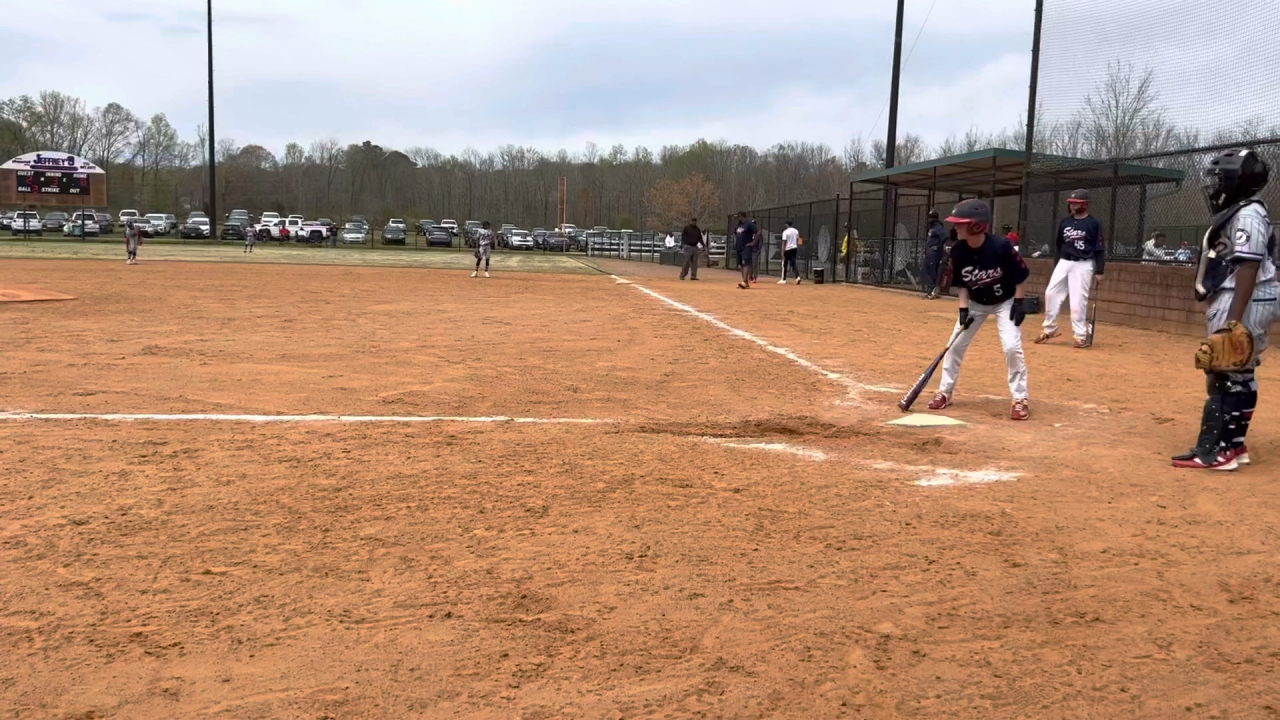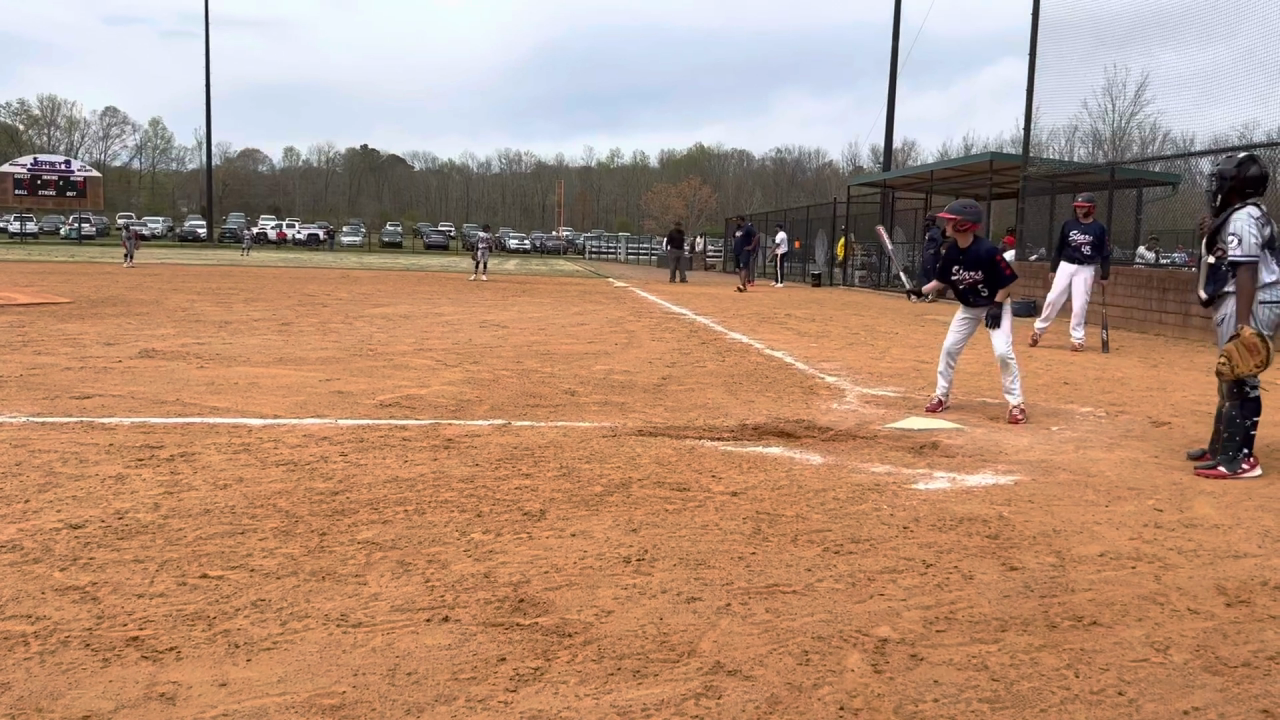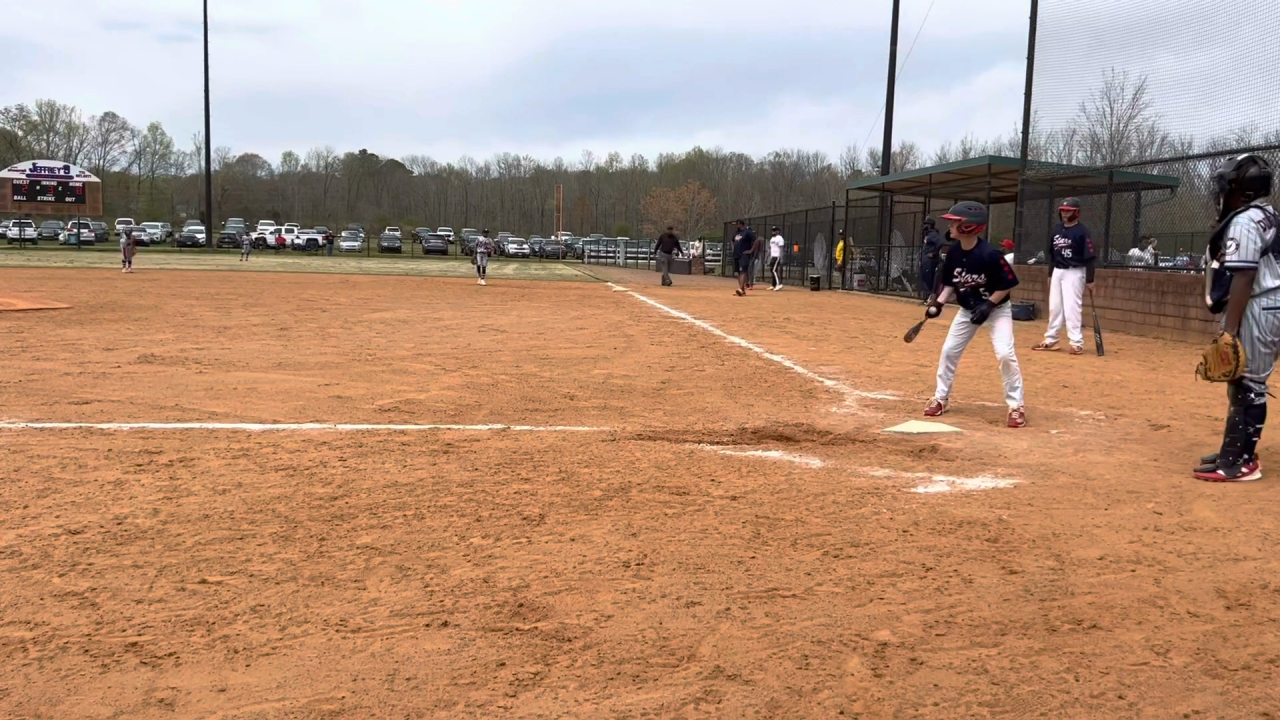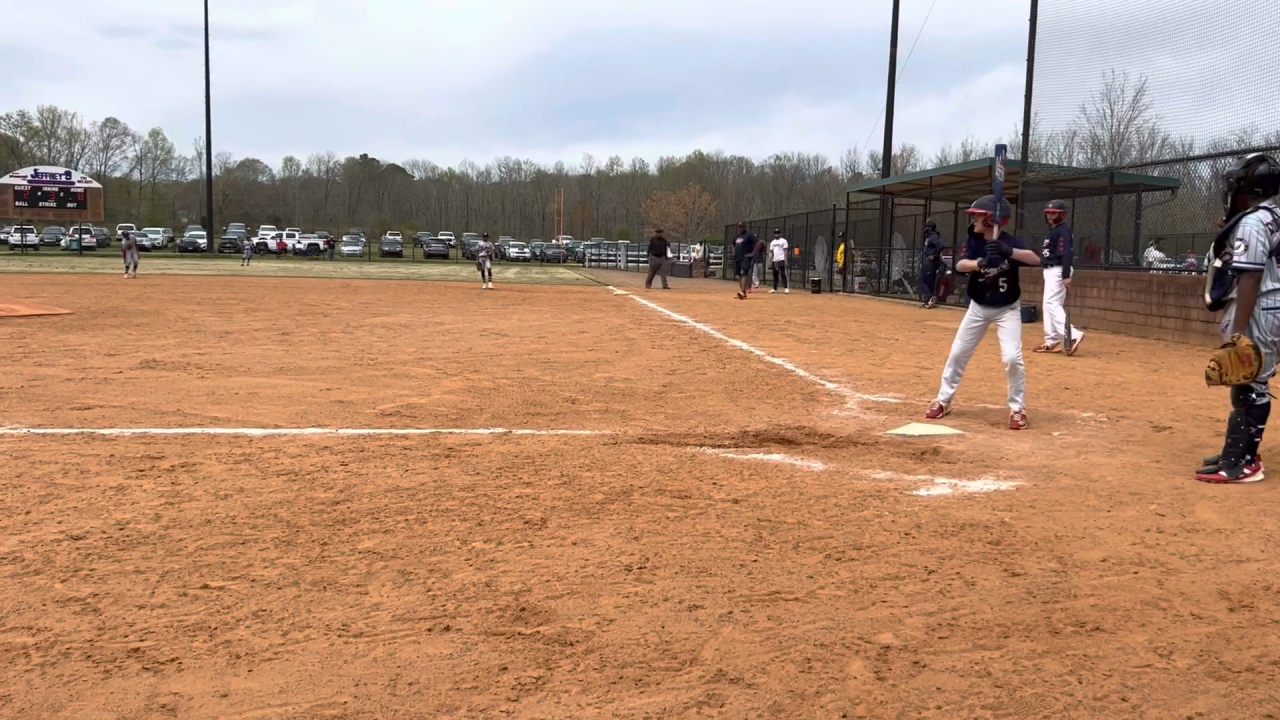
dt=0.5s
person 1, frame 1
left shoulder: (1248, 215)
right shoulder: (1240, 213)
left elbow: (1249, 267)
left wrist: (1235, 318)
right wrist: (1234, 314)
left hip: (1242, 302)
right hip: (1244, 302)
left knee: (1222, 374)
right knee: (1240, 374)
left ankle: (1214, 451)
right ankle: (1233, 444)
person 1, frame 2
left shoulder: (1241, 218)
right shoulder: (1250, 215)
left elbow: (1247, 272)
left wrist: (1243, 322)
right wrist: (1213, 234)
left hip: (1246, 306)
right hip: (1245, 305)
left knee: (1239, 380)
right knee: (1234, 378)
left ankle: (1239, 458)
right ankle: (1222, 447)
person 1, frame 3
left shoulder: (1244, 222)
left elbow: (1243, 278)
left wrist: (1230, 329)
right wrist: (1228, 254)
left knee: (1247, 385)
right knee: (1244, 383)
left ankle: (1239, 462)
right ankle: (1236, 452)
person 1, frame 4
left shoulder: (1252, 223)
left elbow: (1250, 279)
left wrist: (1238, 331)
right wrist: (1232, 236)
left knee: (1248, 386)
right knee: (1251, 385)
left ankle: (1242, 464)
right ankle: (1241, 454)
person 2, frame 1
left shoulder: (1001, 247)
right shoulder: (958, 250)
left elbow: (1020, 276)
right elbow: (961, 284)
left wrist: (1018, 302)
right wrist: (963, 309)
left hip: (1005, 302)
right hip: (976, 304)
left knee: (1012, 346)
right knee: (956, 343)
left ankle: (1020, 399)
right ankle: (945, 392)
person 2, frame 2
left shoulder: (987, 250)
right shoulder: (951, 251)
left elbow: (1007, 280)
right elbow: (943, 279)
left wrist: (996, 306)
right wrist: (921, 291)
left hip: (994, 306)
right hip: (967, 308)
left knee: (1003, 352)
right knee: (949, 348)
left ankle: (1016, 403)
right ankle: (941, 395)
person 2, frame 3
left shoulder: (989, 254)
right shoulder: (953, 252)
left elbow: (1009, 283)
right elbow: (948, 282)
left wrist: (989, 304)
right wrist: (939, 302)
left hip: (997, 309)
right hip: (968, 310)
left knee: (1005, 354)
right knee: (949, 351)
left ankle: (1016, 406)
right ankle: (941, 398)
person 2, frame 4
left shoulder: (1011, 243)
right shoulder: (974, 241)
left elbow: (1035, 259)
right elbow: (961, 265)
left wrist: (1010, 252)
right wrist: (980, 263)
left hip: (1007, 309)
right hip: (978, 308)
left knee: (1012, 357)
right knee: (958, 353)
left ankle: (1018, 408)
right ankle: (943, 400)
